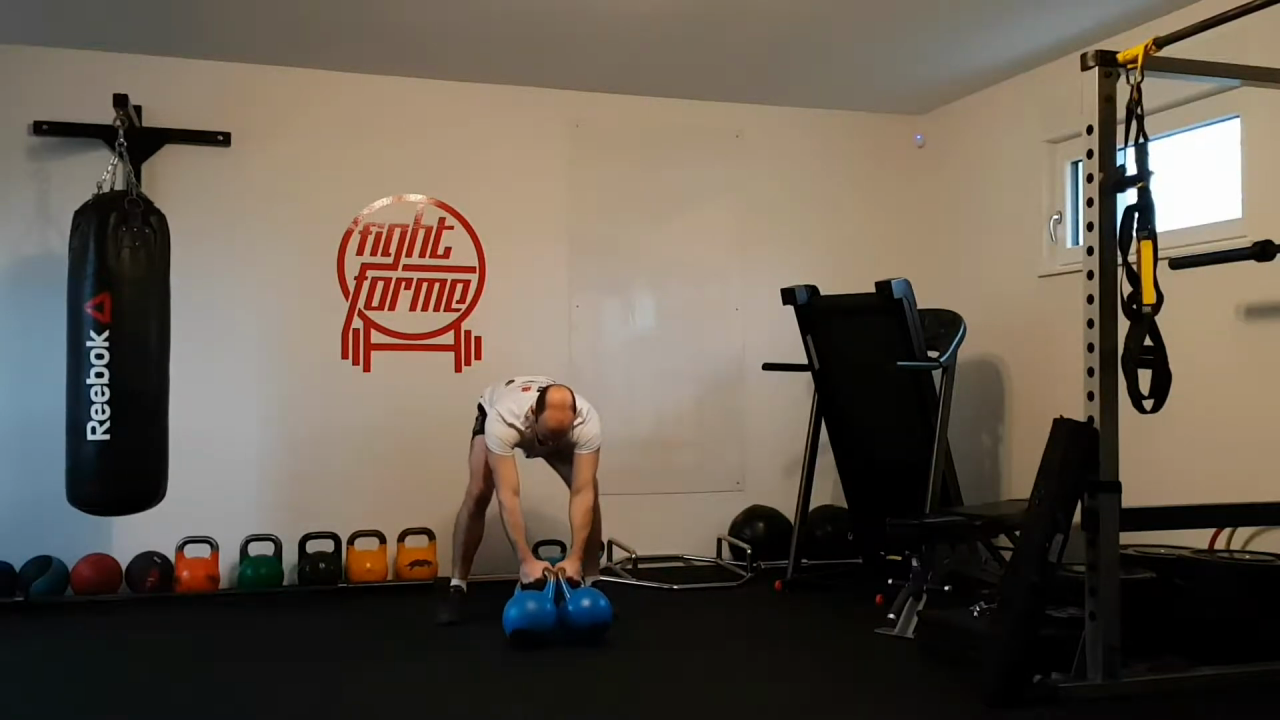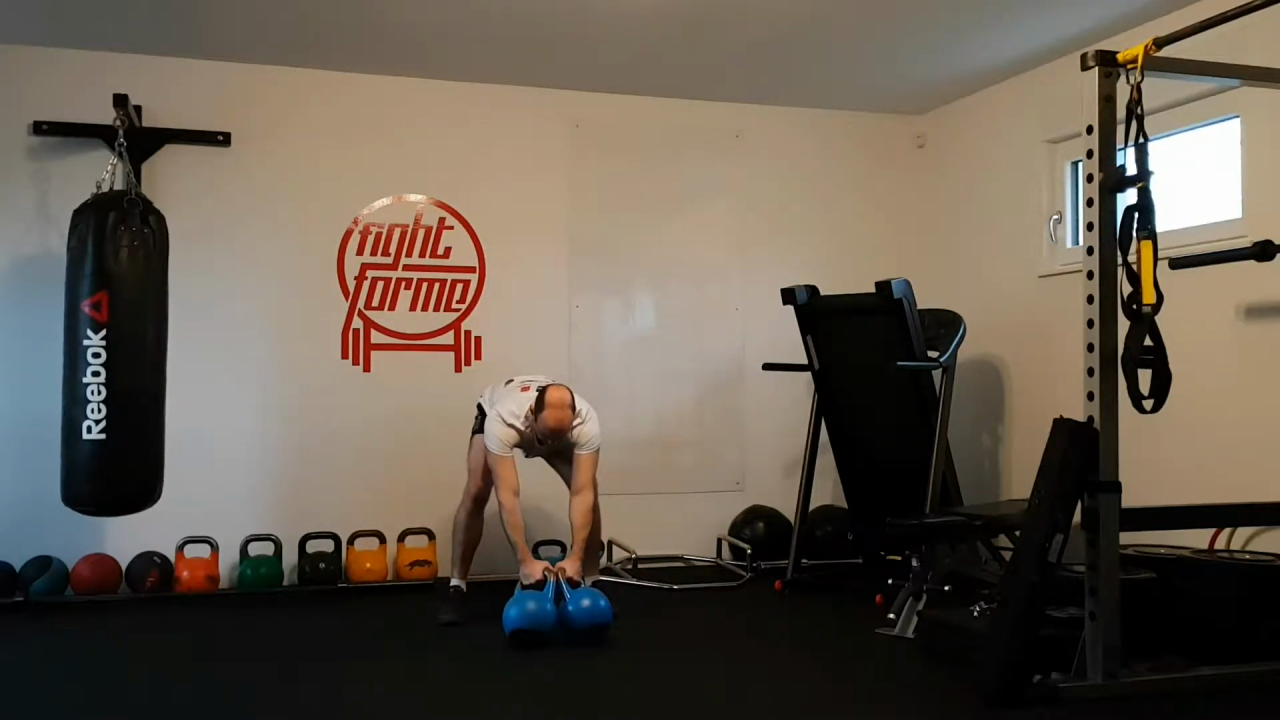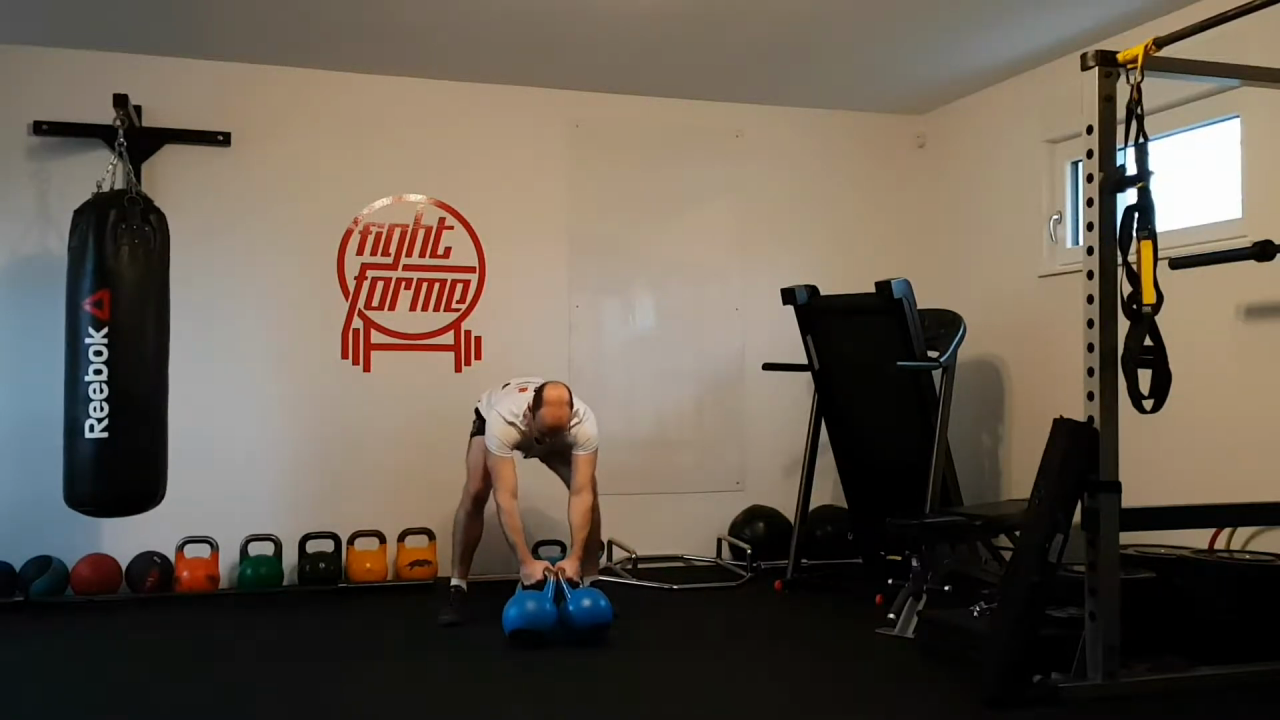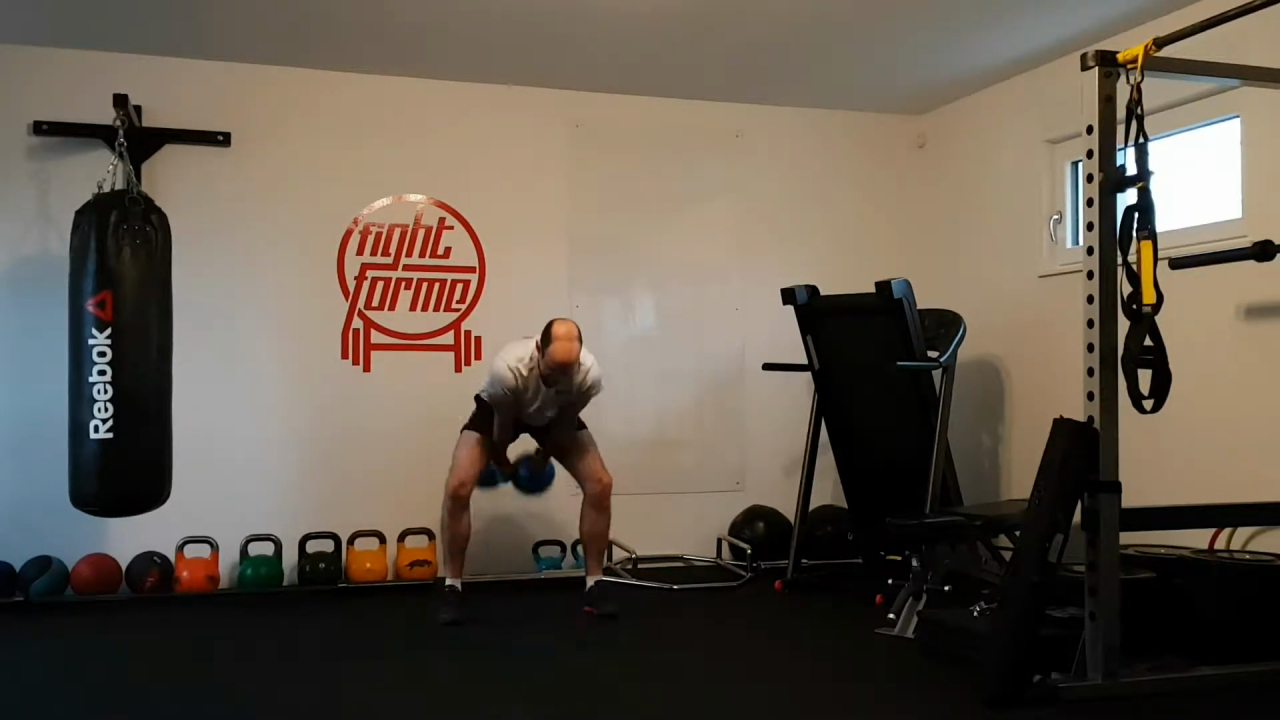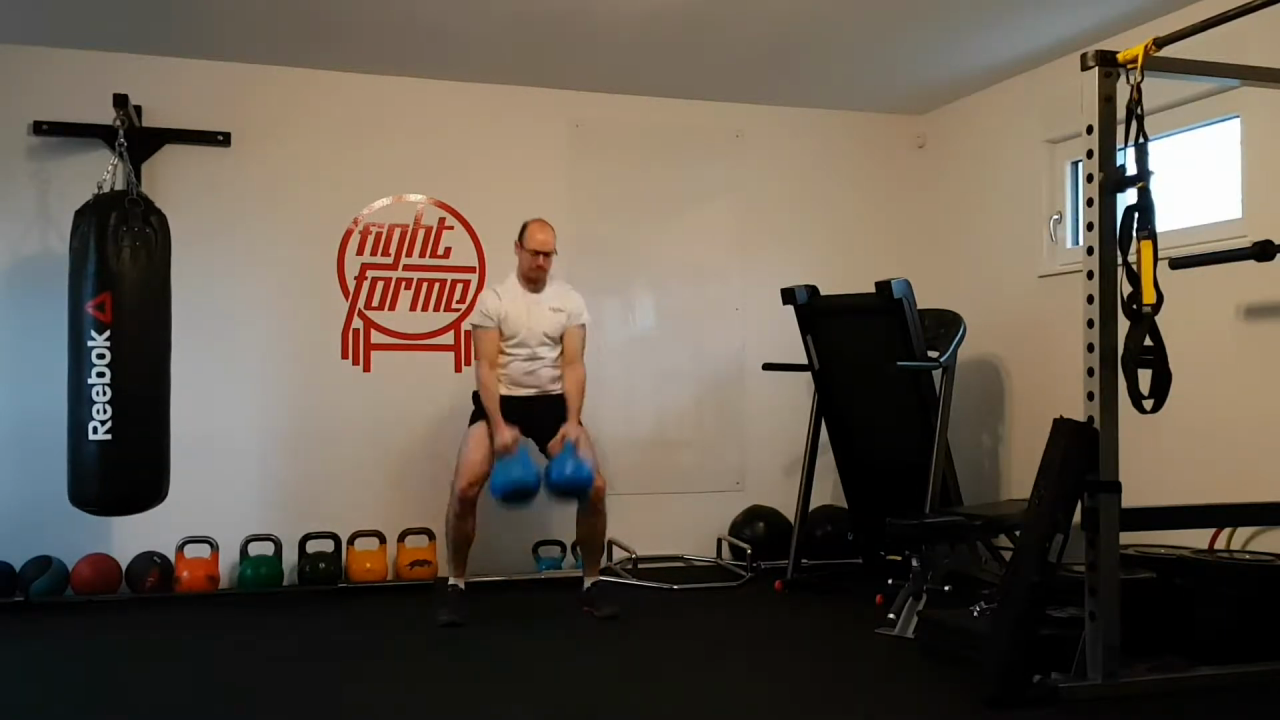
dt=0.5s
person 1, frame 1
left shoulder: (587, 422)
right shoulder: (502, 420)
left elbow: (582, 493)
right elbow: (508, 495)
left wrist: (575, 557)
right wrist: (526, 560)
left hip: (555, 424)
left knee: (591, 490)
right knee: (478, 494)
left ankle: (592, 584)
right ankle: (457, 588)
person 1, frame 2
left shoulder: (586, 422)
right shoulder: (501, 420)
left elbow: (582, 493)
right elbow: (507, 495)
left wrist: (575, 557)
right wrist: (526, 560)
left hip: (556, 422)
left knee: (590, 490)
right knee: (475, 493)
left ankle: (592, 584)
right ankle: (457, 588)
person 1, frame 3
left shoulder: (584, 422)
right shoulder: (501, 420)
left elbow: (581, 493)
right elbow: (505, 496)
left wrist: (575, 557)
right wrist: (526, 561)
right hip: (490, 413)
left knee: (589, 491)
right knee: (475, 493)
left ankle: (591, 583)
right ankle: (457, 589)
person 1, frame 4
left shoulder: (589, 373)
right shoulder: (508, 366)
left elbow: (565, 420)
right elbow: (502, 424)
right wrist: (502, 464)
left hip: (554, 415)
right hip: (498, 408)
left knee: (600, 485)
right knee: (458, 487)
left ankle: (595, 585)
right ankle: (452, 588)
person 1, frame 5
left shoulder: (571, 301)
right shoulder: (493, 298)
left elbow: (574, 366)
right elbow: (486, 368)
left wrist: (573, 422)
right wrist: (499, 427)
left hip: (552, 402)
right hip: (500, 400)
left knee: (595, 488)
right knee: (465, 488)
left ankle: (592, 585)
right ankle: (456, 586)
